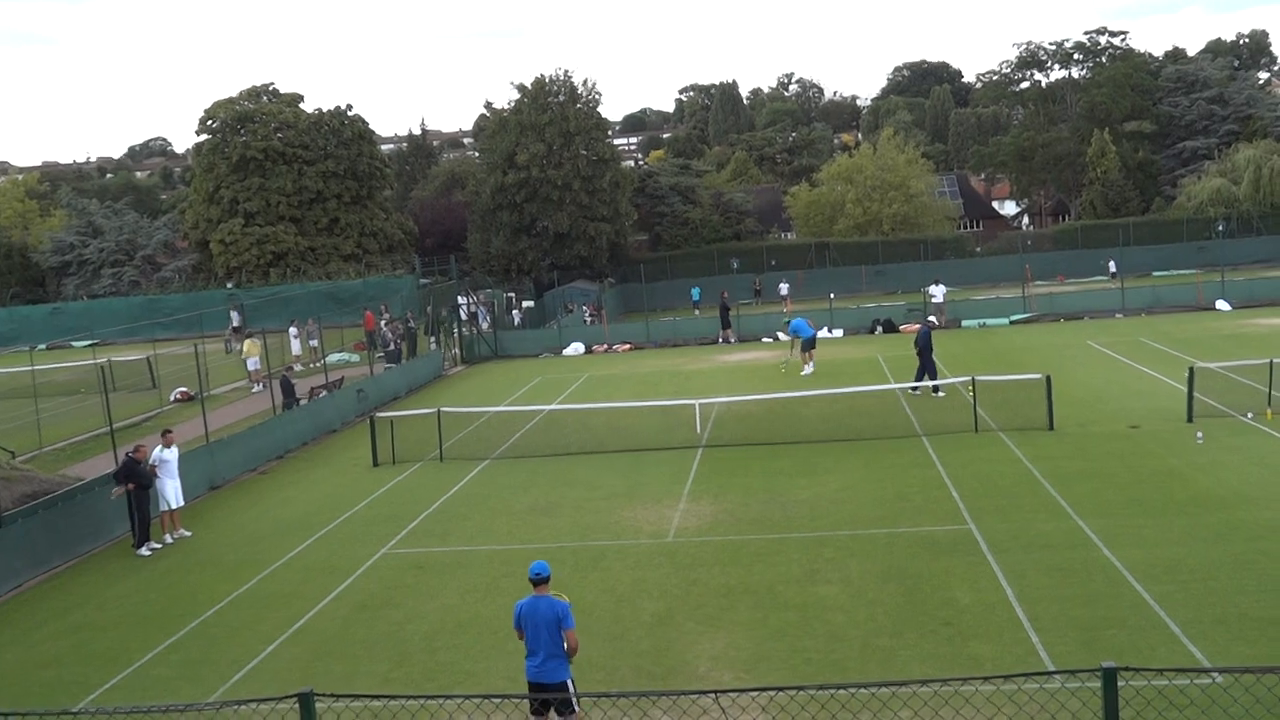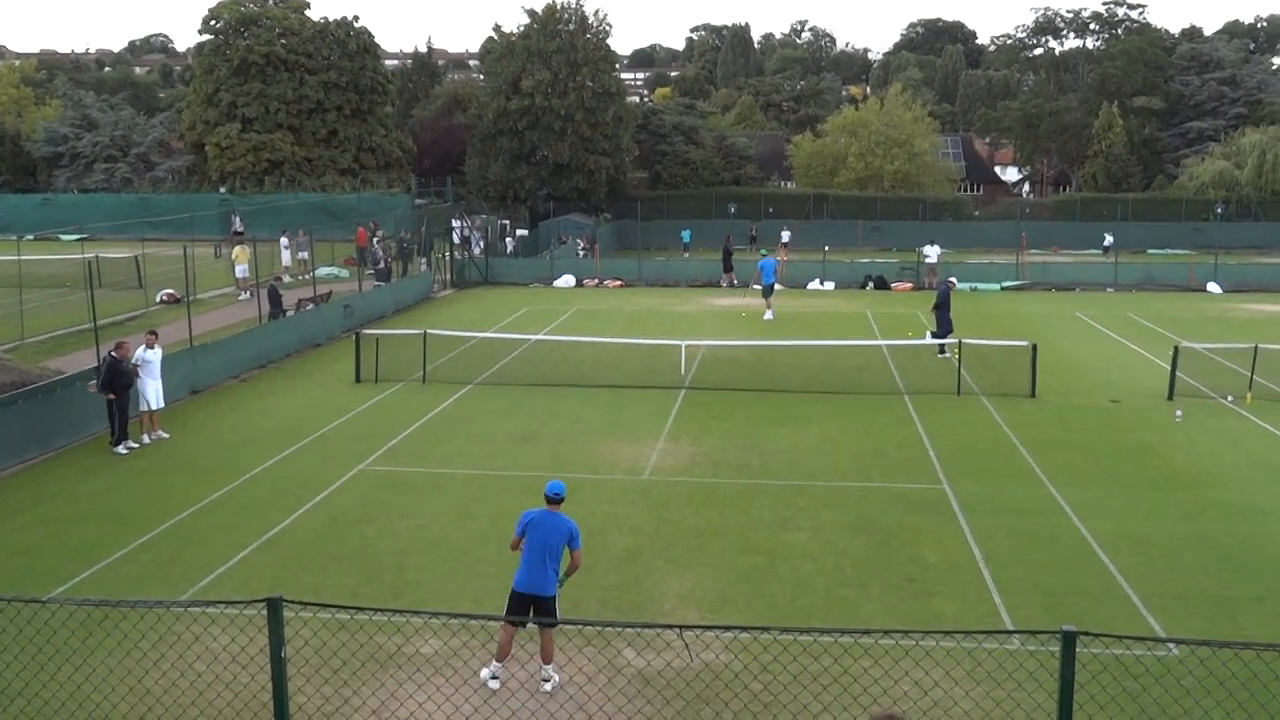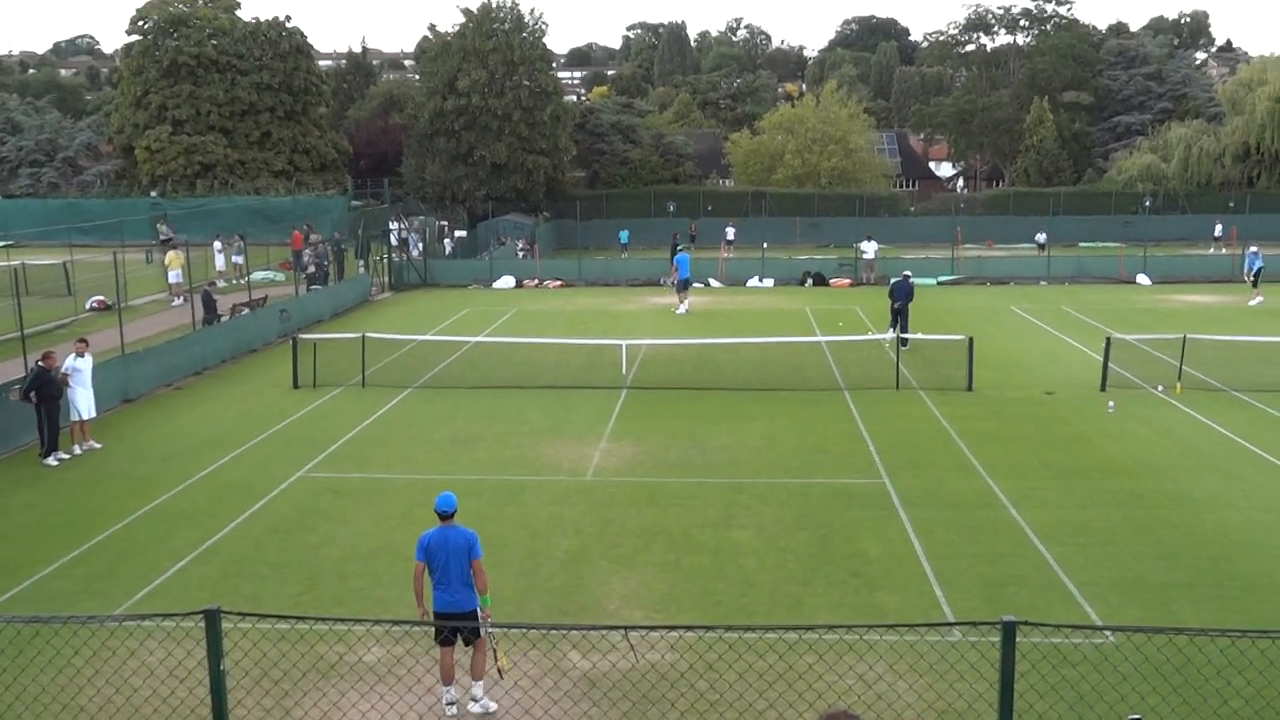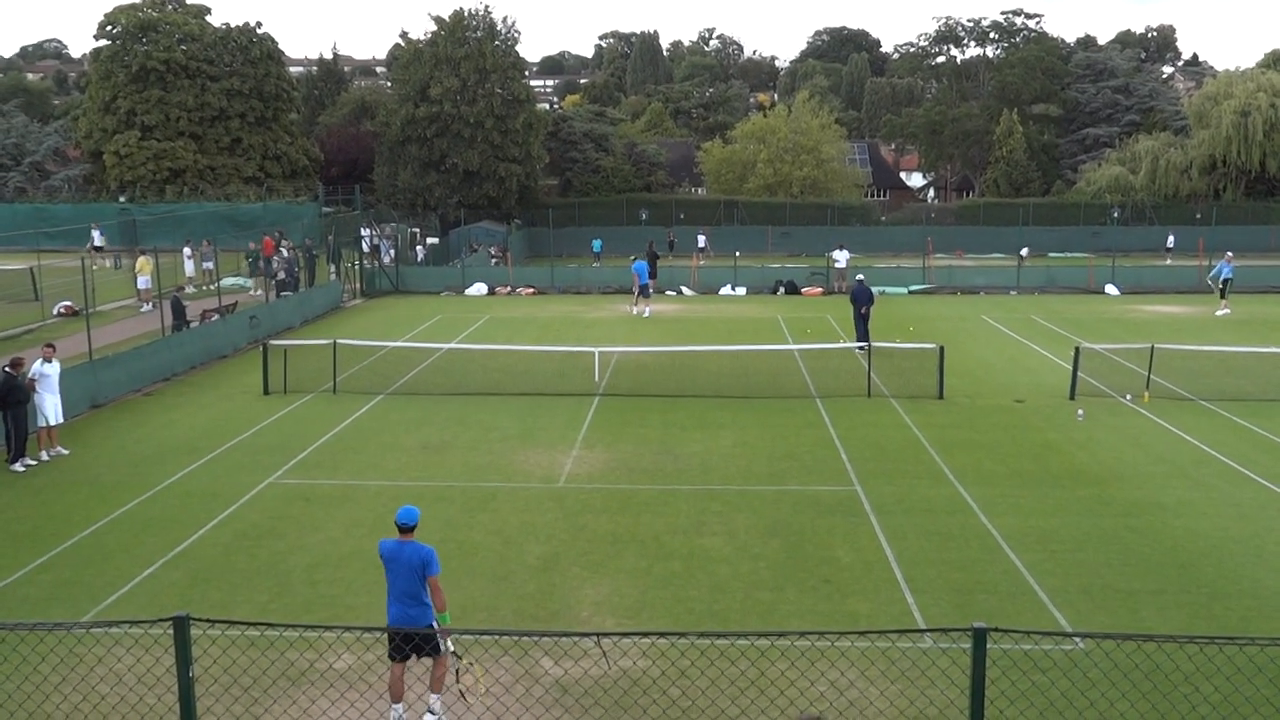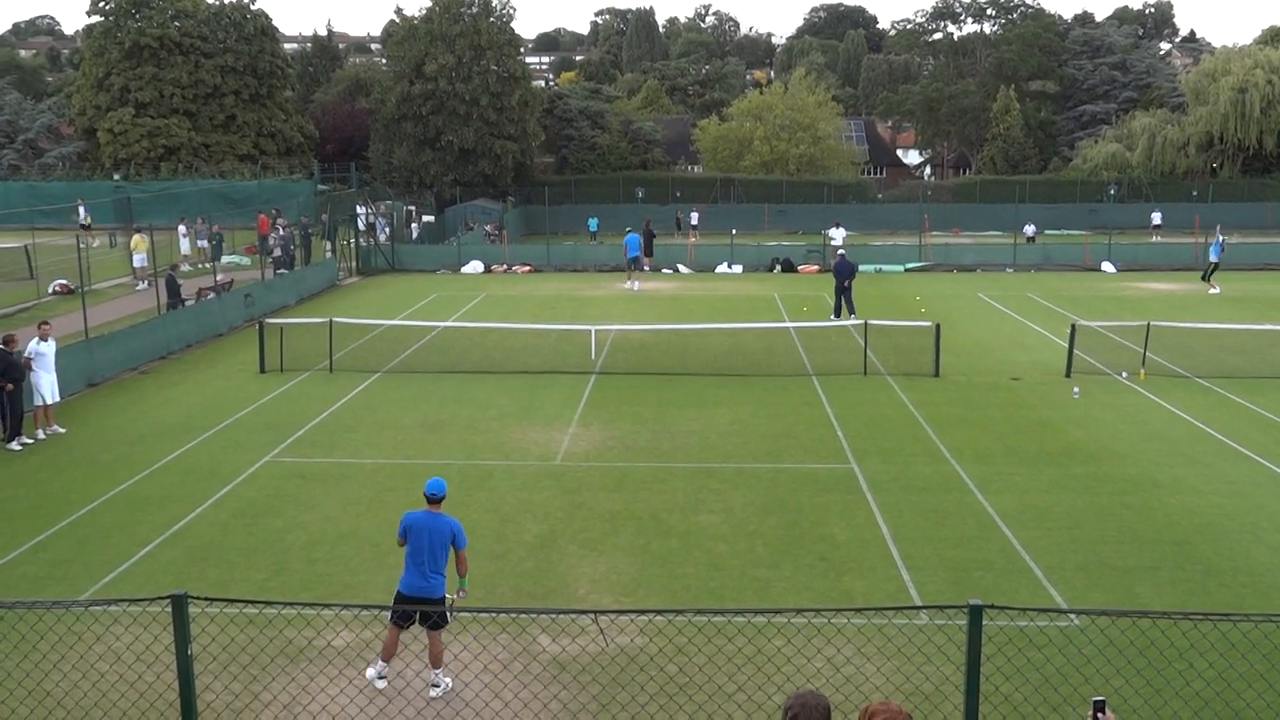
dt=1s
person 1, frame 1
left shoulder: (520, 606)
right shoulder: (560, 606)
right elbow: (573, 644)
right wrist: (568, 658)
left hip: (533, 674)
right hip: (558, 674)
person 1, frame 2
left shoulder: (528, 517)
right shoulder: (570, 526)
left elbow: (514, 546)
right elbow: (576, 562)
right wrist: (562, 579)
left hip: (522, 585)
right hip: (547, 589)
left knee: (508, 629)
right knee: (547, 633)
left ankle: (495, 674)
right ankle: (547, 677)
person 1, frame 3
left shoulder: (426, 539)
right shoulder: (470, 536)
left elbow: (419, 575)
right elbow: (478, 572)
left wrist: (420, 605)
right wrist: (486, 603)
left hip: (441, 606)
right hip: (467, 604)
left knee: (446, 652)
right knee: (479, 647)
left ankle: (449, 699)
right ankle: (477, 698)
person 1, frame 4
left shoulder: (384, 547)
right shoulder: (426, 552)
right elbow: (435, 589)
right wrist: (444, 621)
left hip: (395, 621)
right hip: (422, 620)
left knee: (397, 668)
right knee: (441, 660)
person 1, frame 5
left shoulder: (409, 519)
right shoulder: (453, 525)
right elbow: (461, 559)
right wrist: (463, 584)
left hip: (408, 588)
right hip: (435, 591)
left knee: (394, 631)
right knee: (435, 637)
left ankle: (379, 673)
right ankle: (437, 683)
